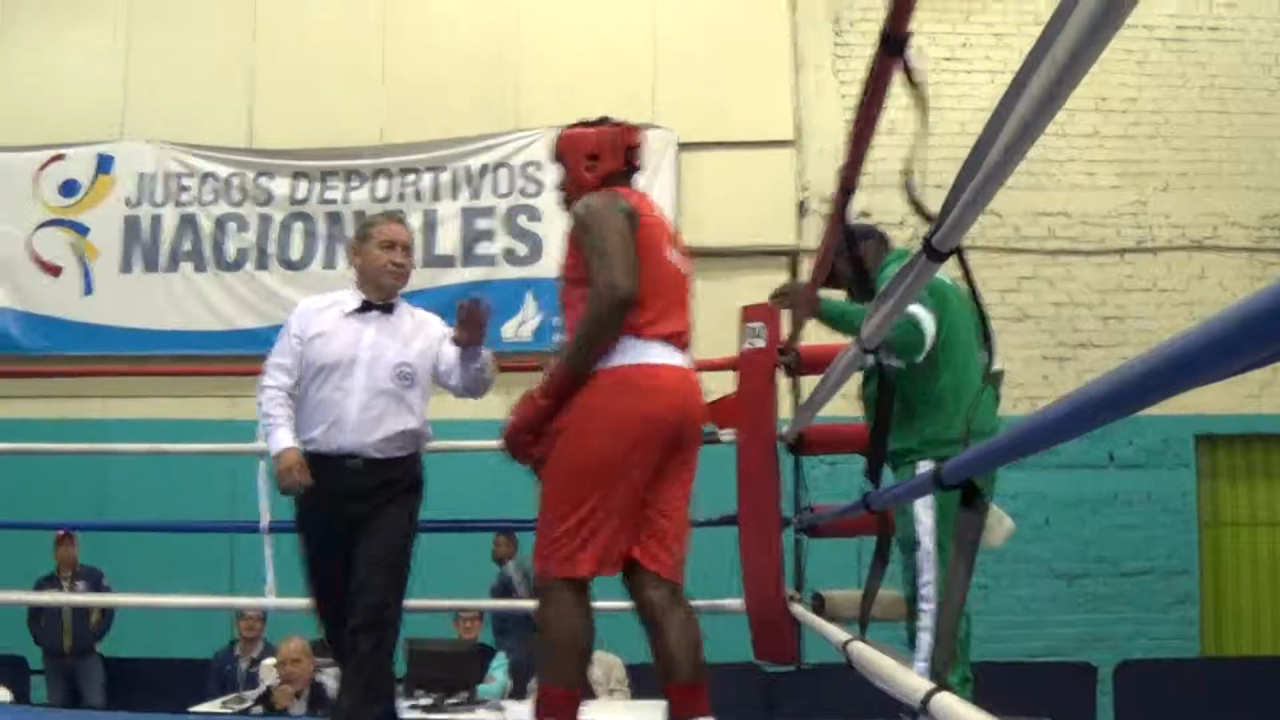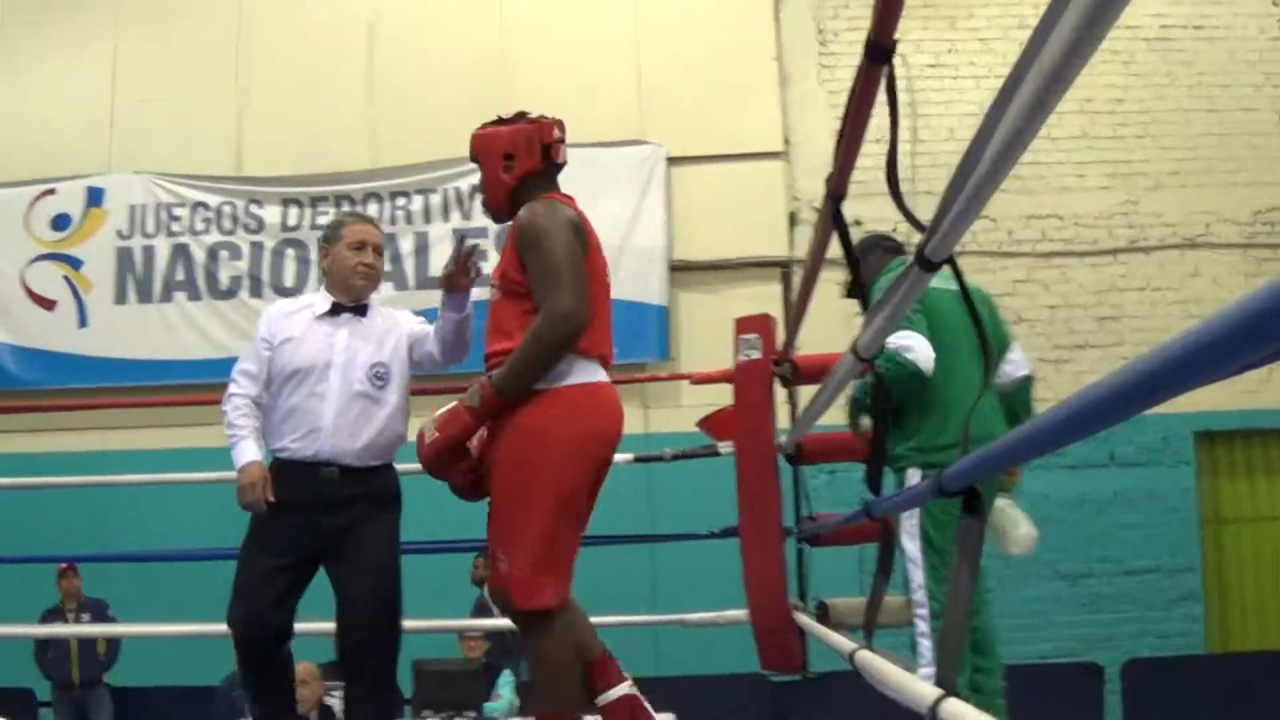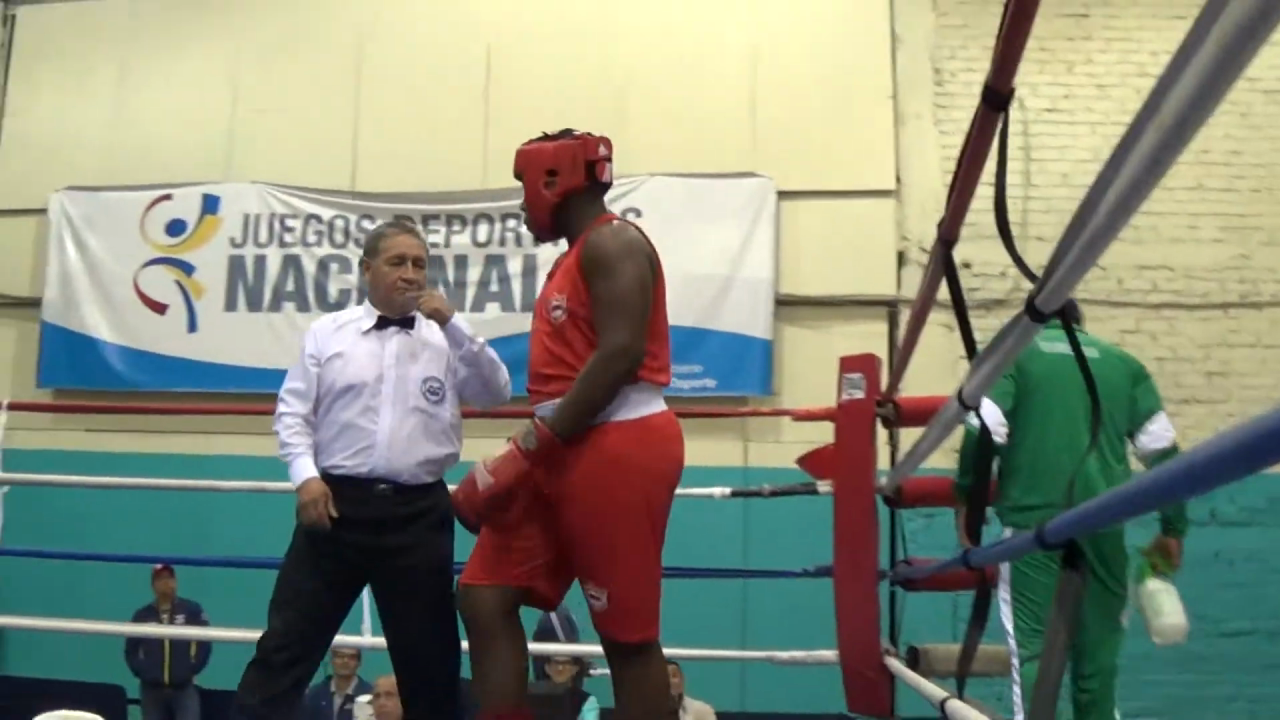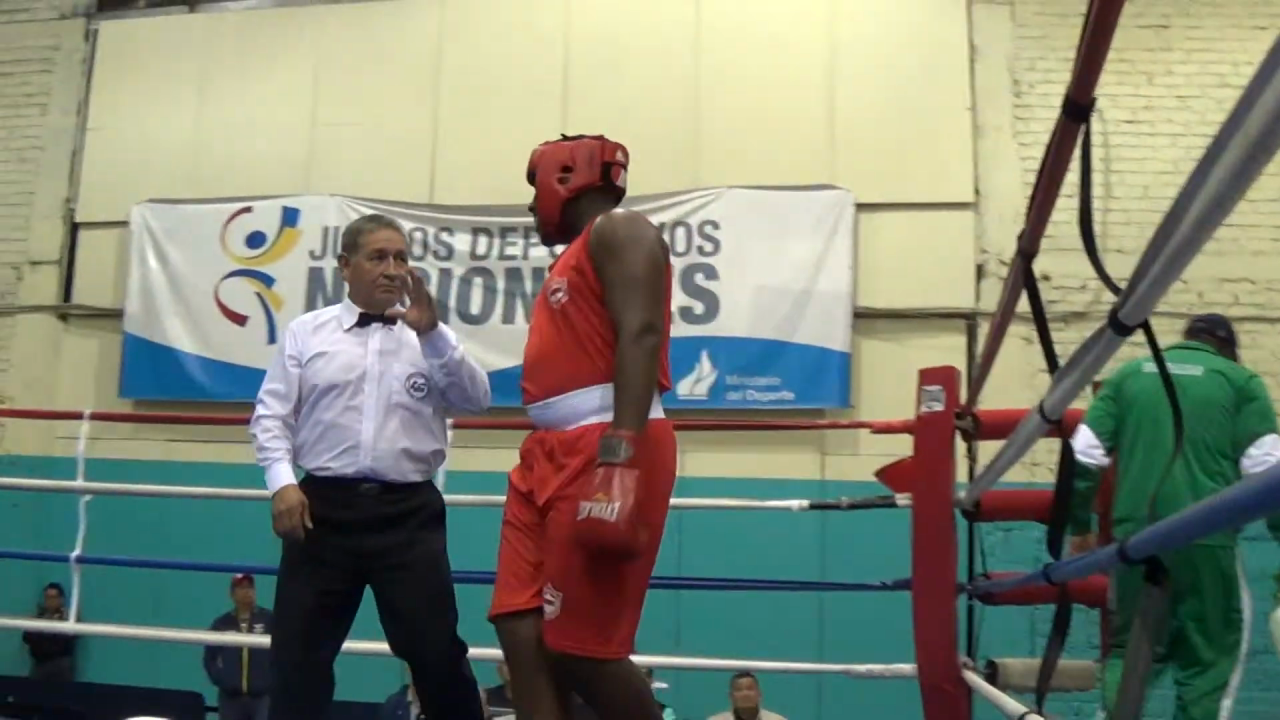
dt=0.3s
person 1, frame 1
left shoulder: (600, 208)
right shoulder: (661, 228)
left elbow: (616, 292)
left wrist: (551, 384)
left hip: (619, 392)
right hip: (675, 391)
left knee: (564, 573)
right knee: (654, 578)
person 1, frame 2
left shoulder: (541, 217)
right shoulder: (562, 223)
left elbow: (564, 317)
left wrist: (479, 401)
right wrist: (497, 433)
left hip: (551, 412)
right hip: (578, 408)
left knee: (531, 598)
right knee: (535, 591)
person 1, frame 3
left shoulder: (612, 244)
right shoulder: (578, 257)
left elbow: (619, 355)
left wrist: (527, 449)
right wrist: (527, 452)
left hip: (617, 446)
right hip: (565, 450)
left knee: (626, 634)
right knee: (483, 599)
person 1, frame 4
left shoulder: (618, 232)
right shoulder: (575, 259)
left elbow: (640, 334)
left wrist: (621, 459)
right wrist: (547, 473)
left hip: (608, 451)
right hip: (551, 455)
left knee: (581, 646)
right knee: (524, 633)
person 2, frame 1
left shoulder: (425, 327)
right shoulder: (310, 314)
left elbow: (469, 384)
right elbow: (277, 386)
left wrist: (473, 348)
right wrist: (282, 444)
left hip: (391, 483)
right hip: (322, 478)
left knee: (374, 611)
right knee: (334, 609)
person 2, frame 2
left shoulder: (398, 328)
right shoulder: (280, 318)
left elbow: (448, 350)
right elbow: (242, 394)
left wrist: (455, 300)
right wrist: (247, 456)
left hip: (367, 495)
right hip: (290, 490)
left knee: (370, 630)
right knee: (254, 620)
person 2, frame 3
left shoulder: (443, 339)
right shoulder: (327, 333)
left elbow: (496, 393)
right elbow: (292, 412)
left wrist: (454, 326)
right wrist: (305, 473)
left hip: (417, 512)
right hip: (336, 505)
left knee: (428, 653)
right knee: (288, 643)
person 2, frame 4
left shoulder: (430, 339)
right shoulder: (306, 332)
left elbow: (476, 400)
right elbow: (272, 415)
left wrist: (431, 335)
right wrist: (282, 481)
left hip: (408, 512)
right hip: (324, 510)
left knee: (434, 649)
right knee: (298, 654)
person 3, frame 1
left shoulder: (898, 276)
right shoulder: (942, 281)
left elbow: (907, 334)
right elbow: (986, 368)
left wrist: (824, 307)
left hip: (935, 457)
right hip: (969, 452)
left knee: (931, 591)
right knee: (941, 586)
right ankle: (952, 697)
person 3, frame 2
left shoulder: (889, 286)
right shoulder: (966, 290)
left elbow: (910, 362)
right elbow: (1016, 374)
left wrist: (862, 399)
left hip: (932, 462)
left knee: (936, 594)
person 3, frame 3
left shoulder: (1014, 352)
right shoulder: (1122, 362)
left elbow: (984, 427)
right elbow: (1161, 448)
left wrist: (965, 496)
right wrist: (1173, 527)
left hip: (1033, 519)
left knee: (1031, 646)
right knee: (1098, 644)
person 3, frame 4
left shoulder: (1128, 375)
right shoulder: (1240, 381)
left elbow: (1084, 453)
left wrist: (1079, 524)
left hip: (1136, 534)
right hip: (1207, 538)
left knee: (1128, 648)
right knee: (1208, 660)
